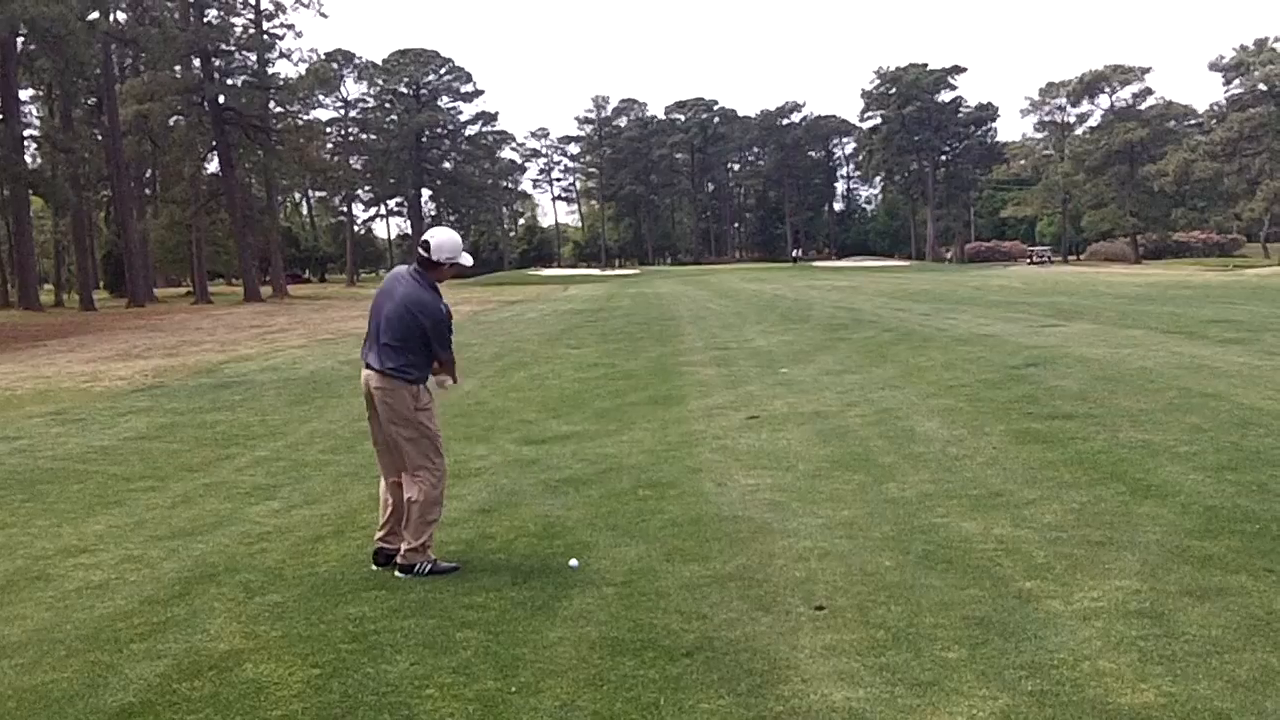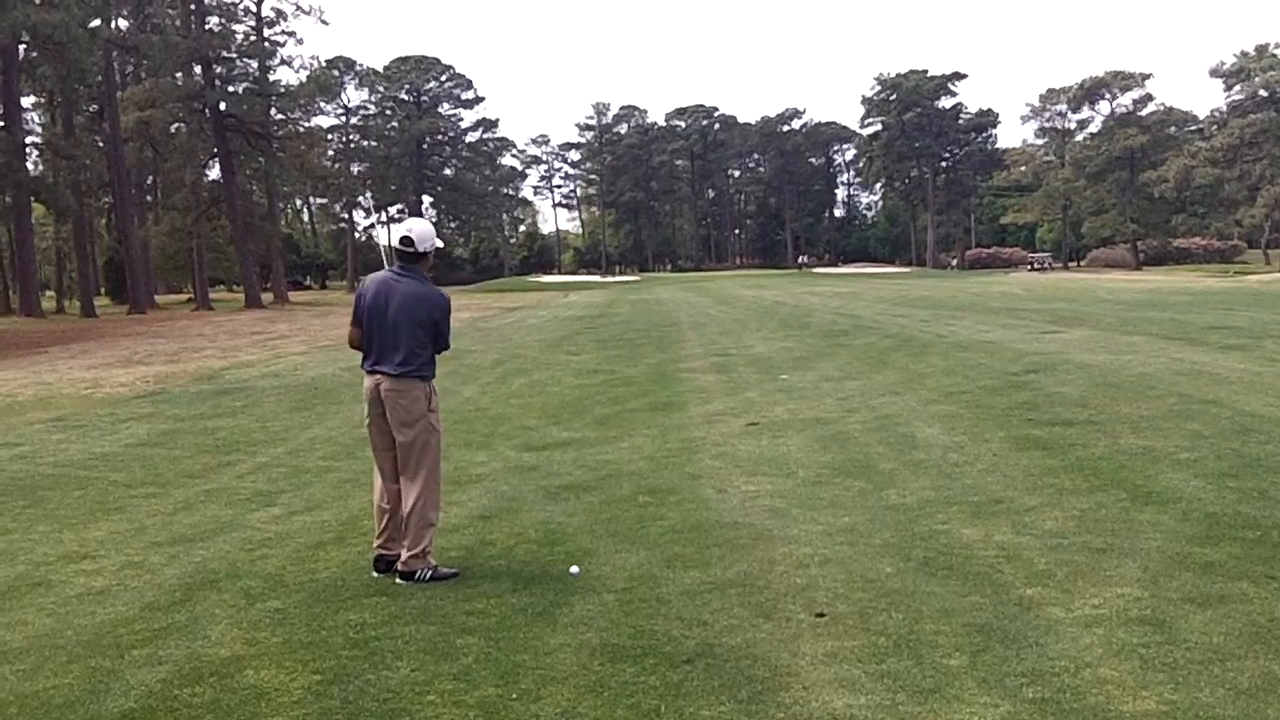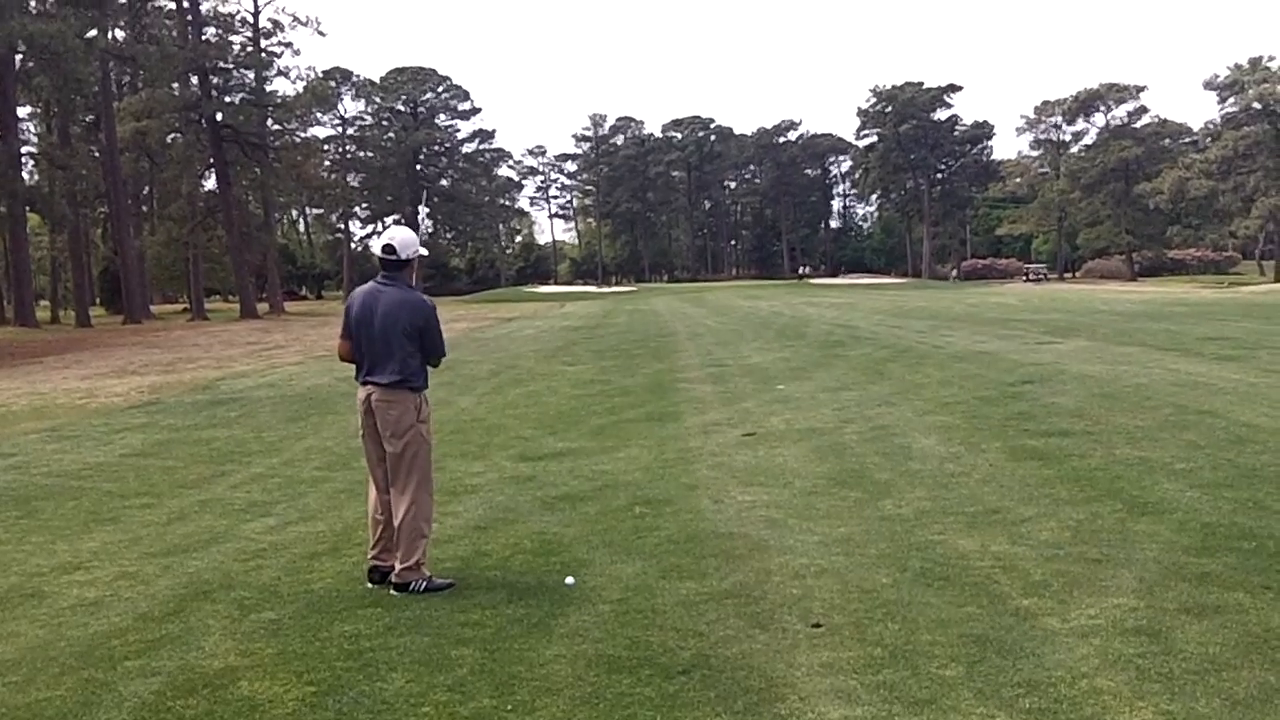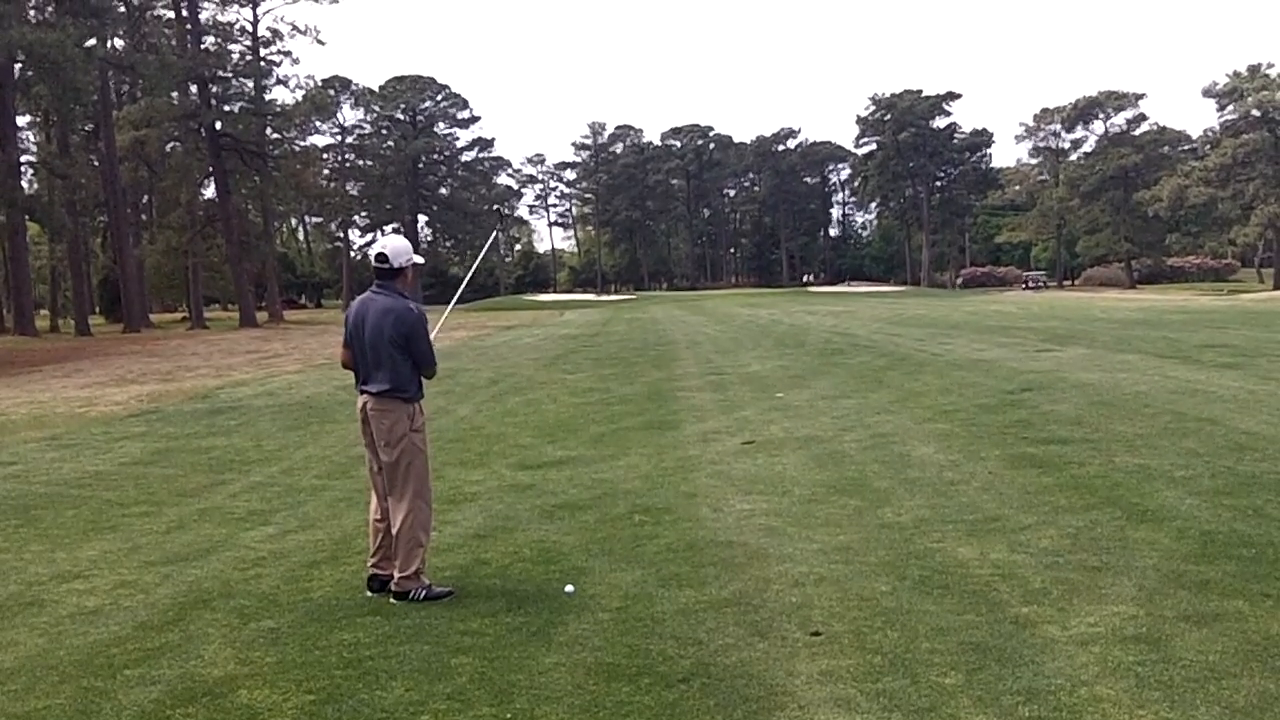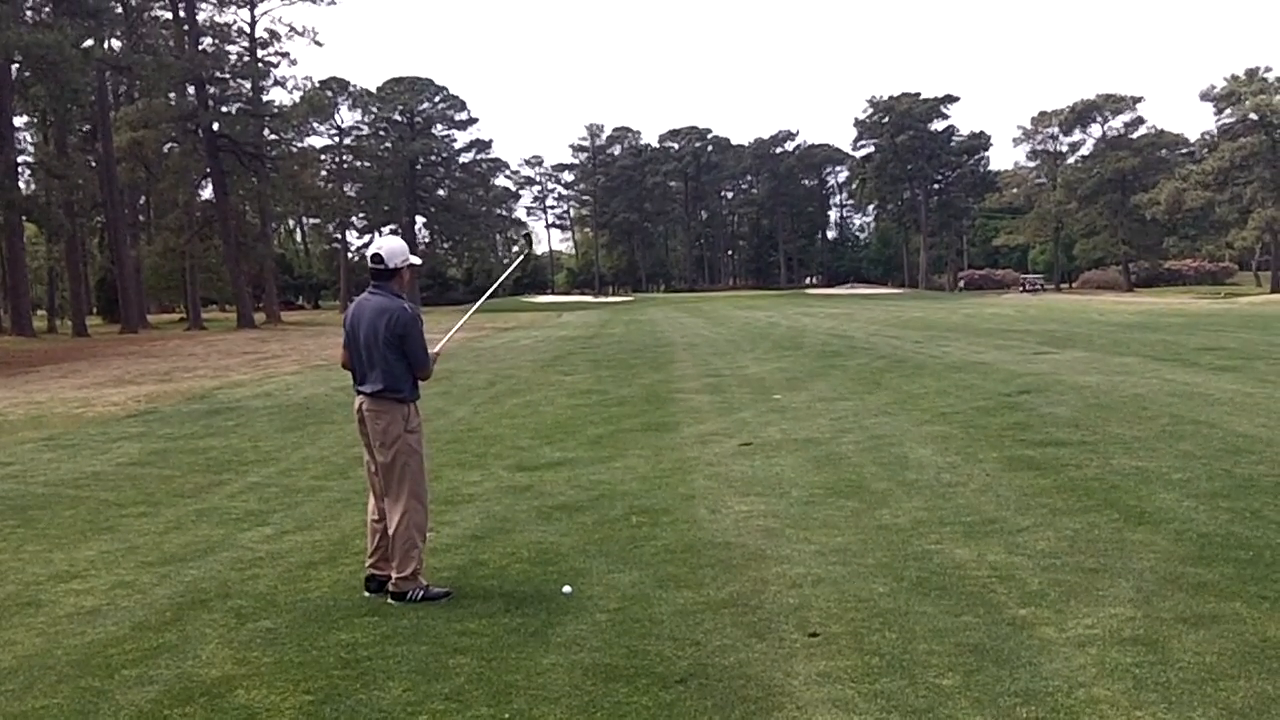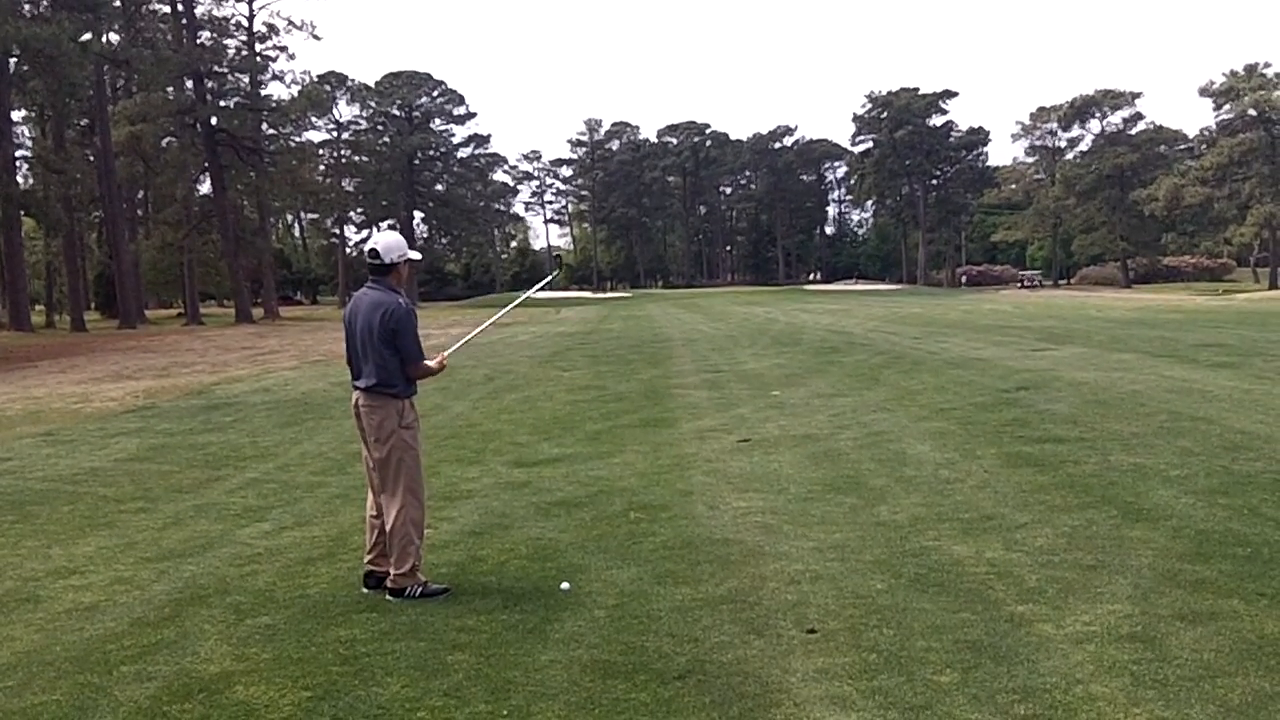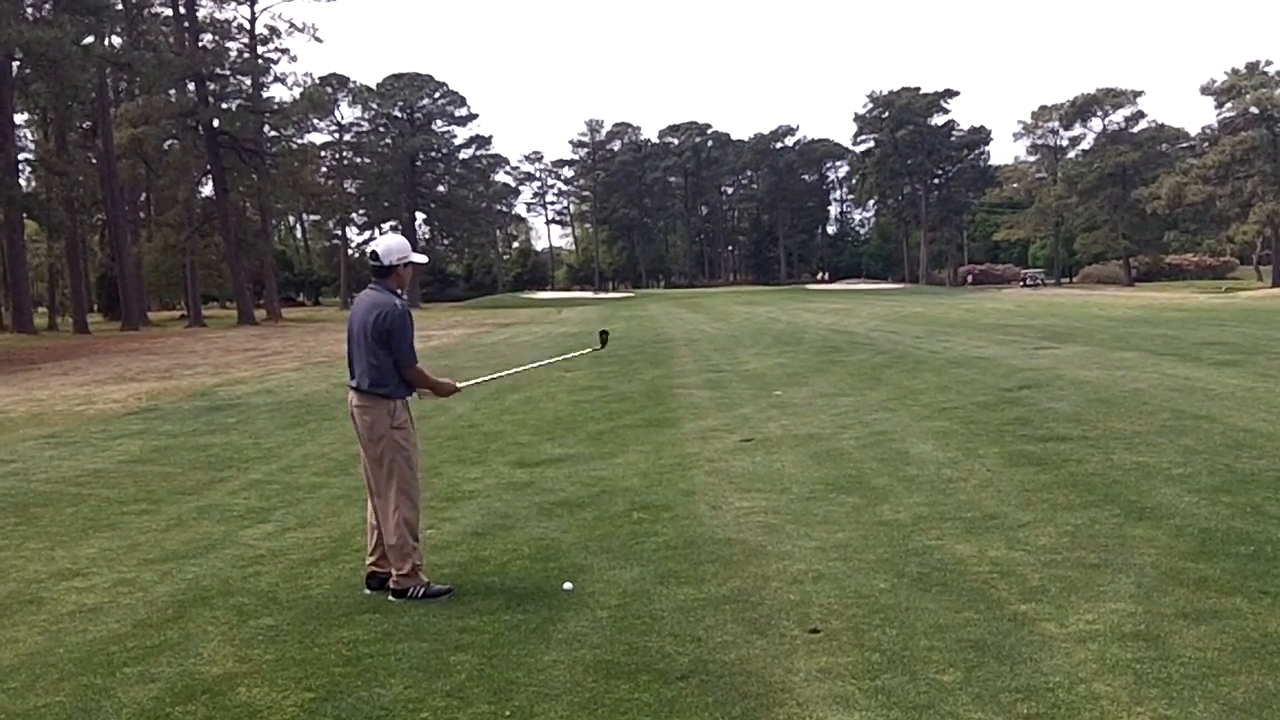
dt=0.4s
person 1, frame 1
left shoulder: (395, 275)
right shoulder: (432, 306)
right elbow: (443, 358)
left wrist: (429, 364)
right wrist: (450, 374)
left hip: (375, 378)
right hip: (402, 388)
left knee: (395, 470)
right knee: (427, 471)
left ankle: (388, 546)
right ankle: (413, 556)
person 1, frame 2
left shoulder: (370, 285)
right shoulder: (436, 299)
left elbow: (354, 339)
right elbow: (440, 346)
left hip: (375, 383)
right hip: (411, 390)
left knee: (387, 474)
right knee: (419, 477)
left ankle: (387, 552)
right ankle: (414, 562)
person 1, frame 3
left shoulder: (357, 298)
right shoulder: (420, 305)
left elbow: (345, 352)
right elbow: (435, 359)
left hip: (369, 395)
right hip: (403, 400)
left knee: (382, 484)
right knee: (411, 488)
left ankle: (381, 563)
right ankle: (408, 573)
person 1, frame 4
left shoulder: (357, 307)
right shoulder: (409, 313)
left elbow: (347, 359)
right elbow: (429, 371)
right wrist: (409, 361)
left hip: (369, 403)
right hip: (398, 409)
left knee: (384, 493)
right knee: (410, 496)
left ankle: (380, 572)
right ankle: (407, 581)
person 1, frame 5
left shoulder: (356, 308)
right shoulder: (403, 312)
left elbow: (347, 360)
right elbow: (423, 372)
right wrist: (430, 359)
left hip: (366, 404)
right hip: (394, 411)
left knee: (381, 494)
right knee: (406, 497)
left ankle: (378, 573)
right ankle: (405, 582)
person 1, frame 6
left shoulder: (356, 302)
right shoulder: (398, 308)
right elbow: (413, 369)
right wrist: (435, 367)
left hip: (363, 400)
right hip: (391, 407)
left knee: (380, 490)
right knee: (404, 493)
left ankle: (377, 569)
right ankle: (403, 578)
person 1, frame 7
left shoulder: (361, 302)
right shoulder: (395, 309)
right elbow: (408, 370)
left wrist: (423, 383)
right wrist: (439, 387)
left hip: (362, 400)
right hip: (385, 408)
left knee: (380, 492)
right knee: (401, 494)
left ankle: (379, 570)
right ankle: (406, 579)
